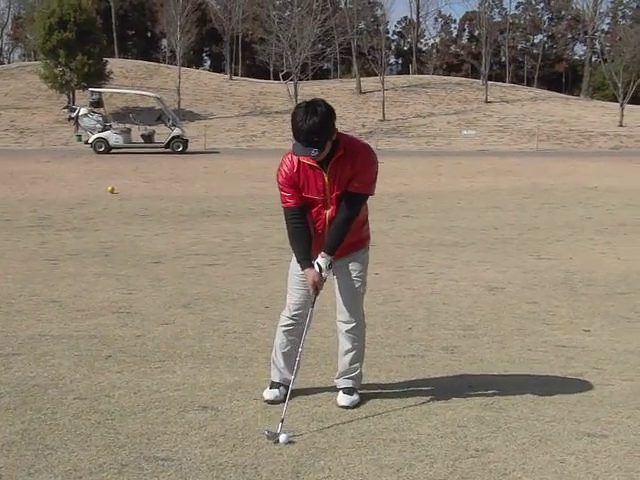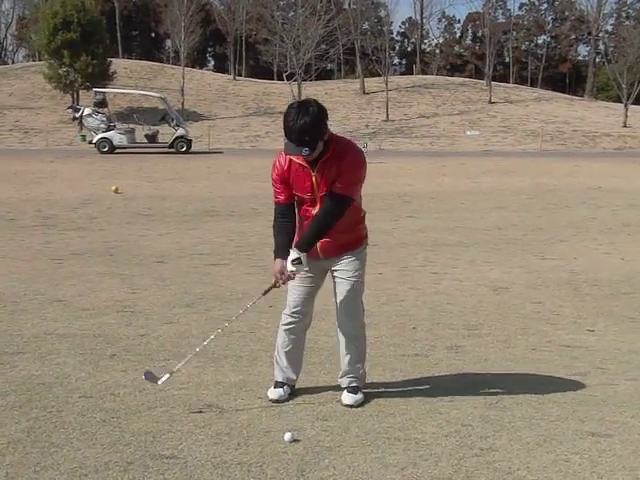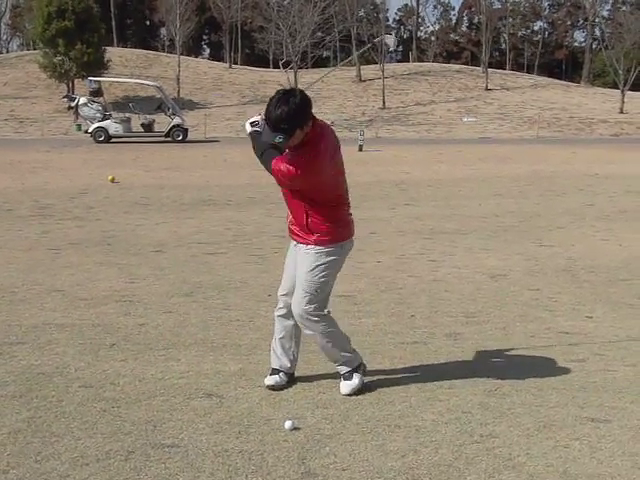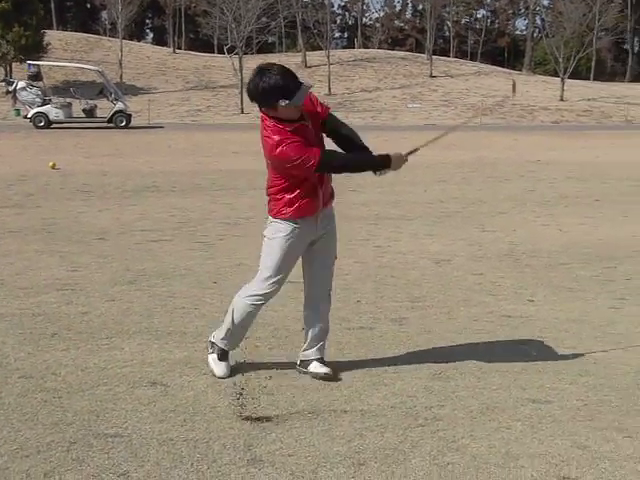
dt=0.5s
person 1, frame 1
left shoulder: (362, 155)
right shoulder: (290, 165)
left elbow: (350, 212)
right elbow: (295, 219)
left wrist: (327, 256)
right wrist: (307, 264)
left hip: (350, 249)
right hip: (308, 250)
left knee: (350, 318)
right knee: (292, 315)
left ankle: (348, 382)
right ankle: (280, 379)
person 1, frame 2
left shoulder: (350, 156)
right shoulder: (284, 162)
left elbow: (332, 210)
right elbow: (284, 213)
left wrist: (300, 251)
right wrist: (281, 255)
left hip: (347, 249)
right hip: (302, 248)
left knee: (350, 317)
right knee: (294, 315)
left ankle: (352, 381)
right ankle: (284, 378)
person 1, frame 3
left shoulder: (301, 166)
right shoulder: (319, 129)
left elbow: (272, 161)
left wrist: (257, 133)
right wrist: (264, 129)
left hip: (325, 242)
right hip: (304, 237)
left knee: (306, 308)
right knee: (285, 300)
left ankle: (351, 366)
right ankle: (282, 366)
person 1, frame 4
left shoulder: (305, 104)
right shoulder: (279, 142)
left elbow: (335, 128)
right elbow: (330, 162)
left wrist: (371, 158)
right wrist: (384, 162)
left hip: (321, 212)
right hip: (288, 221)
left knee: (319, 287)
right knee: (265, 286)
left ankle: (311, 356)
right ankle: (221, 344)
